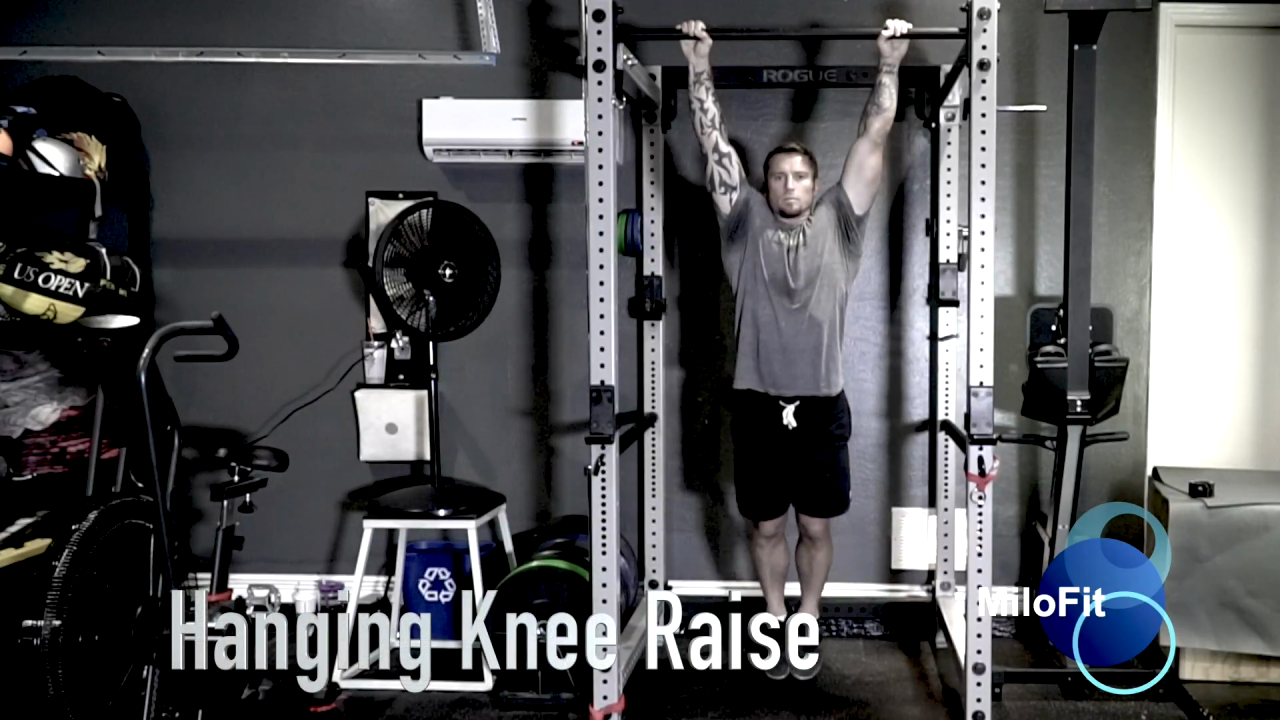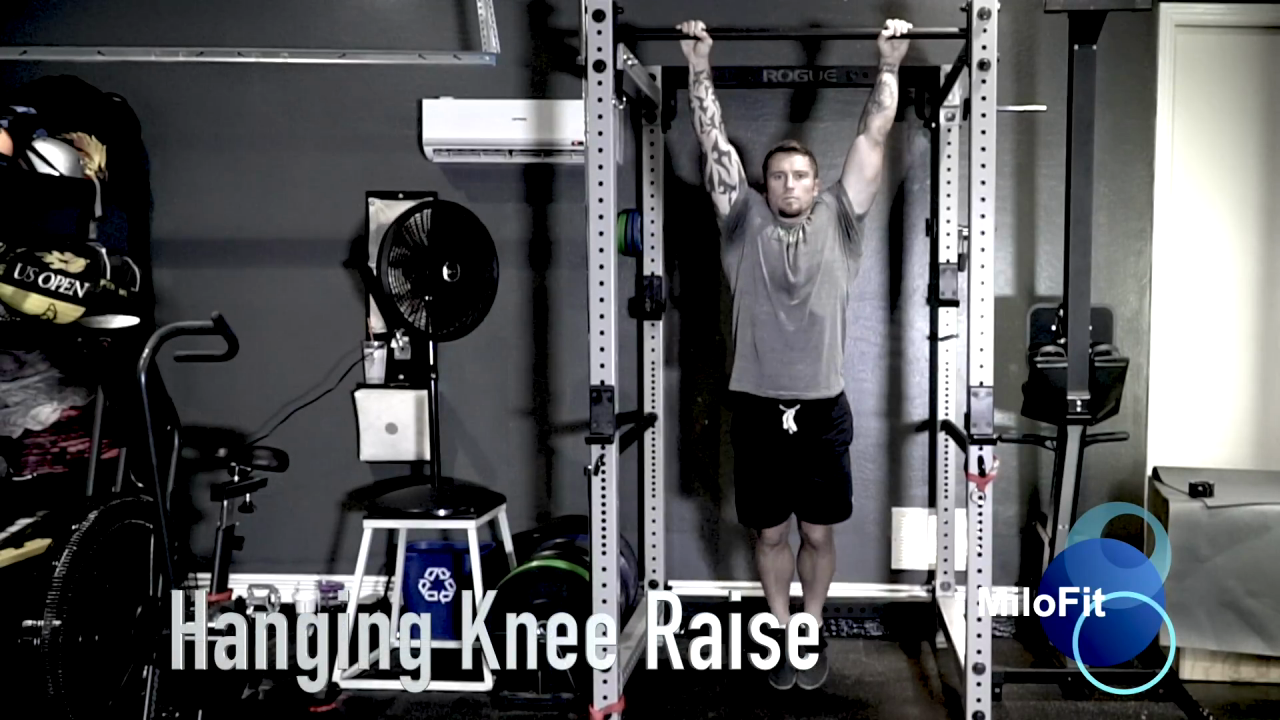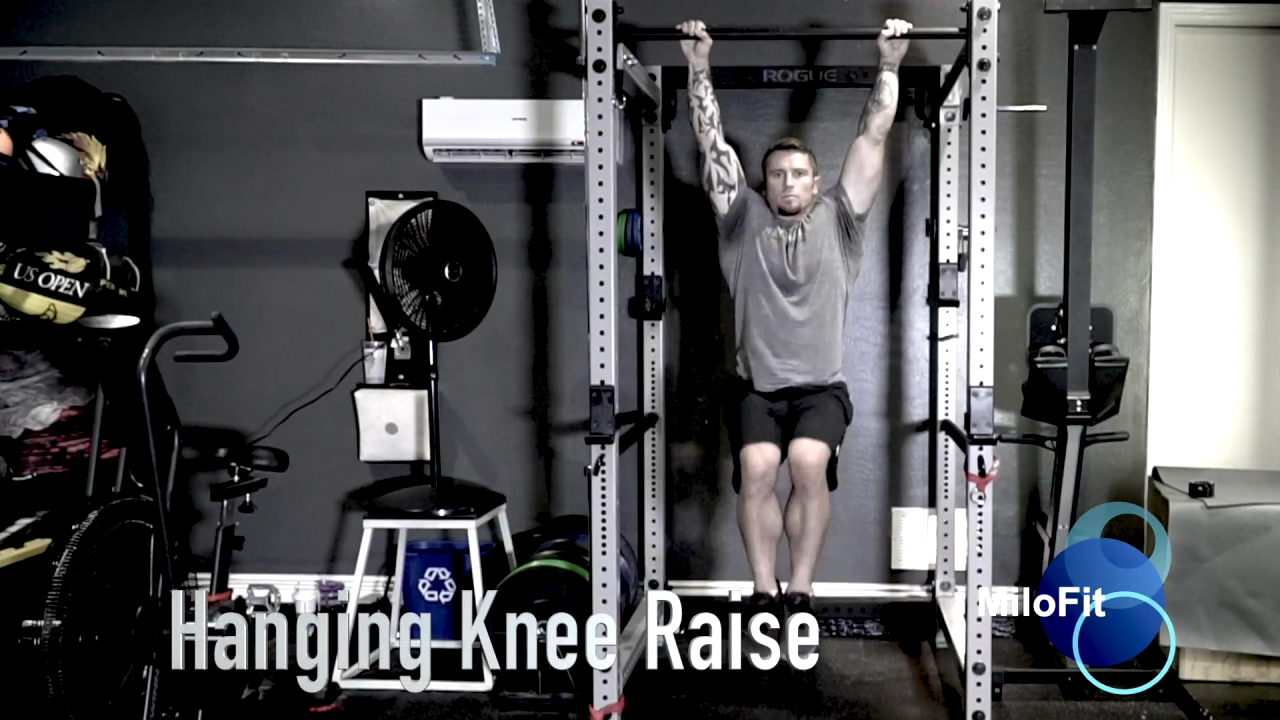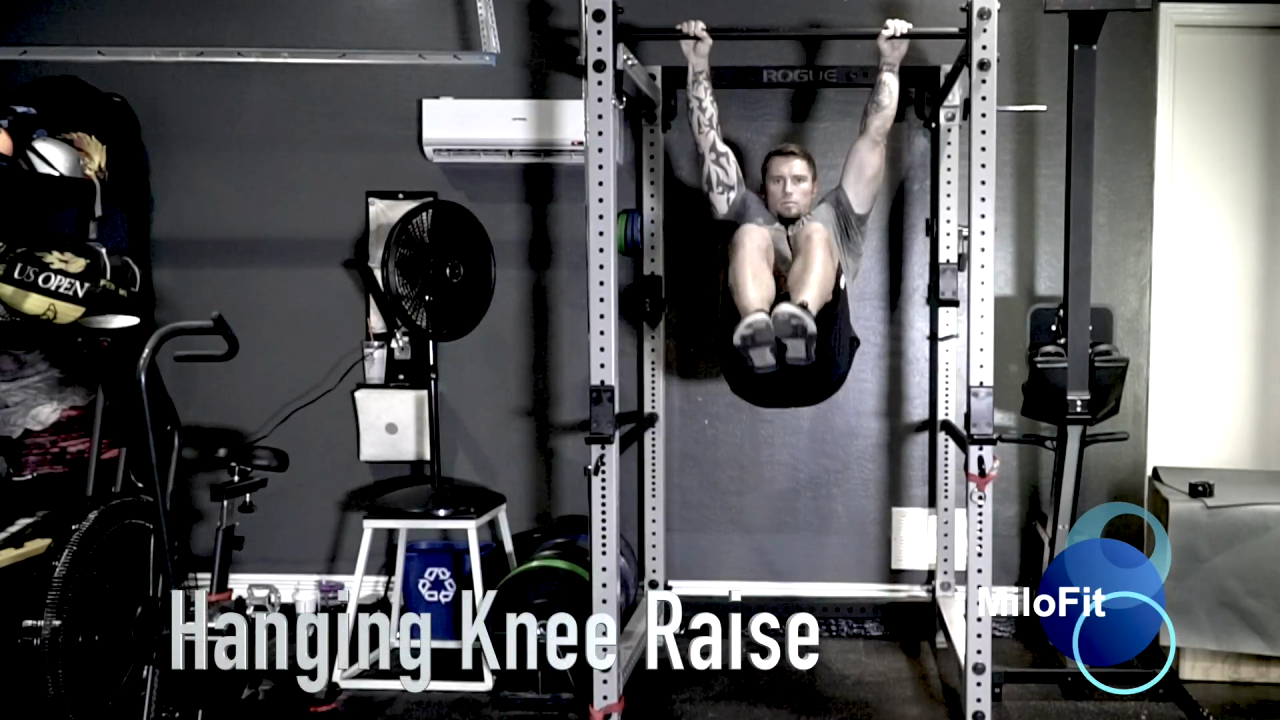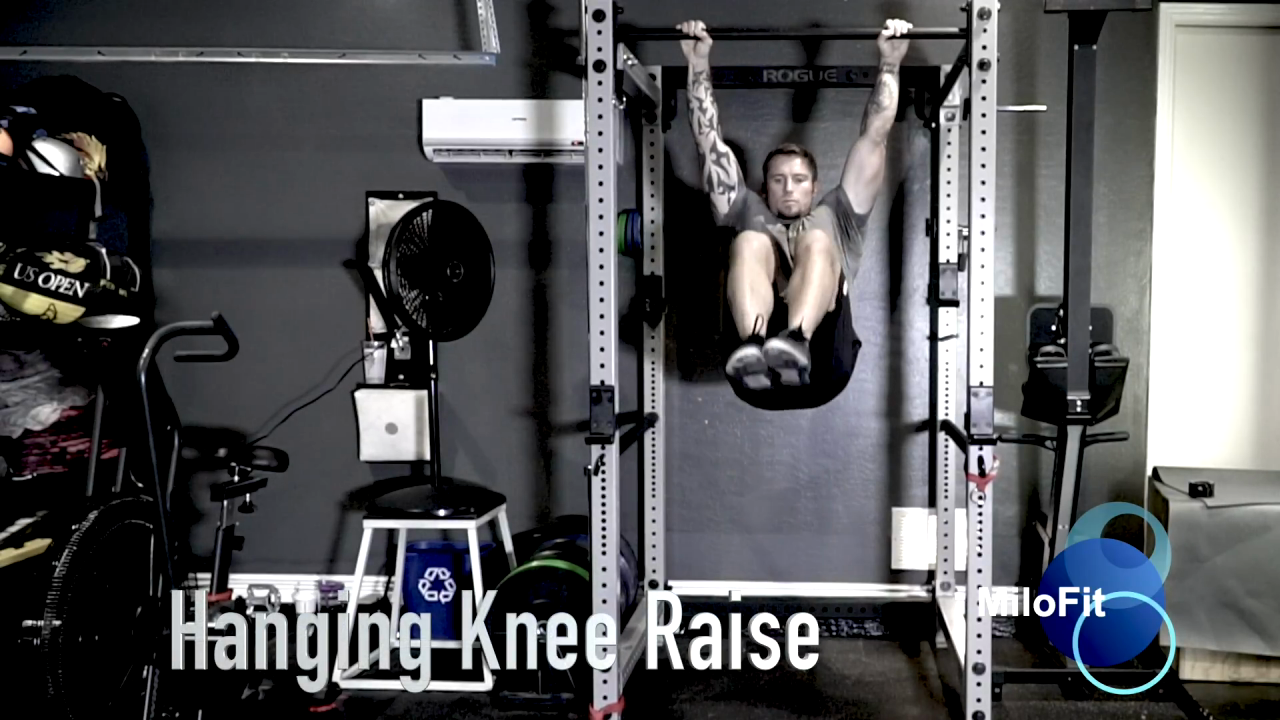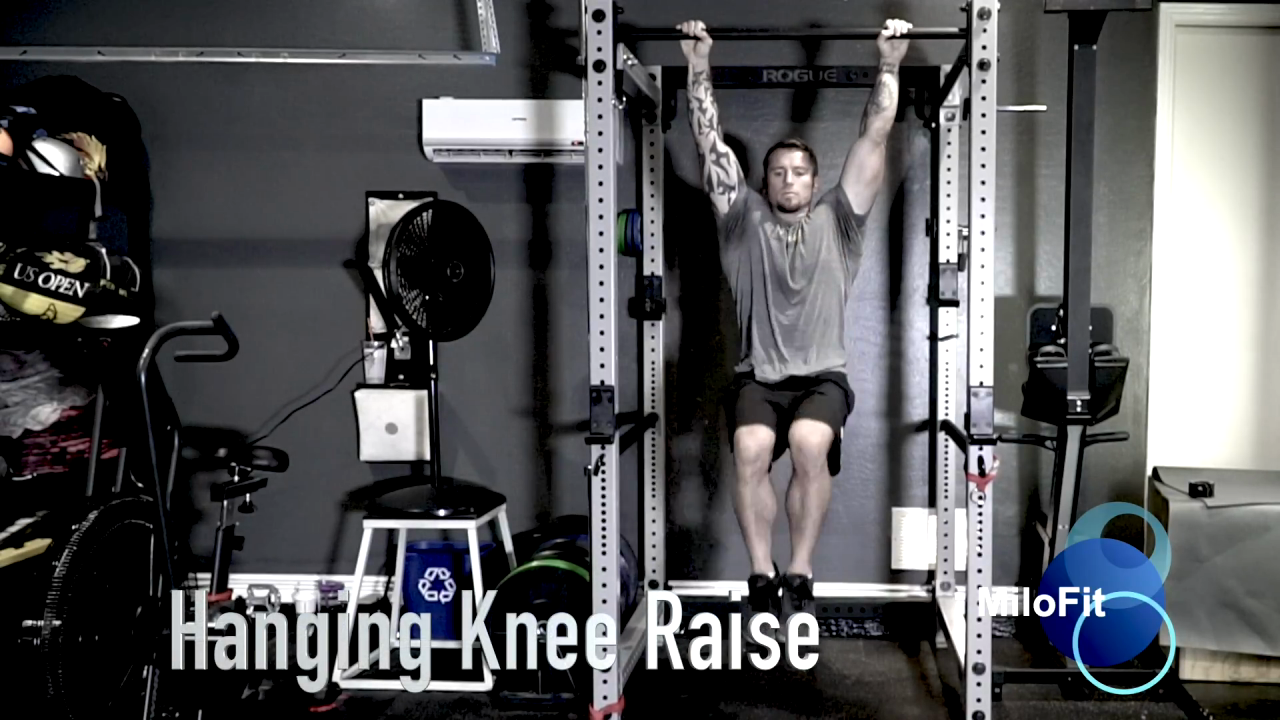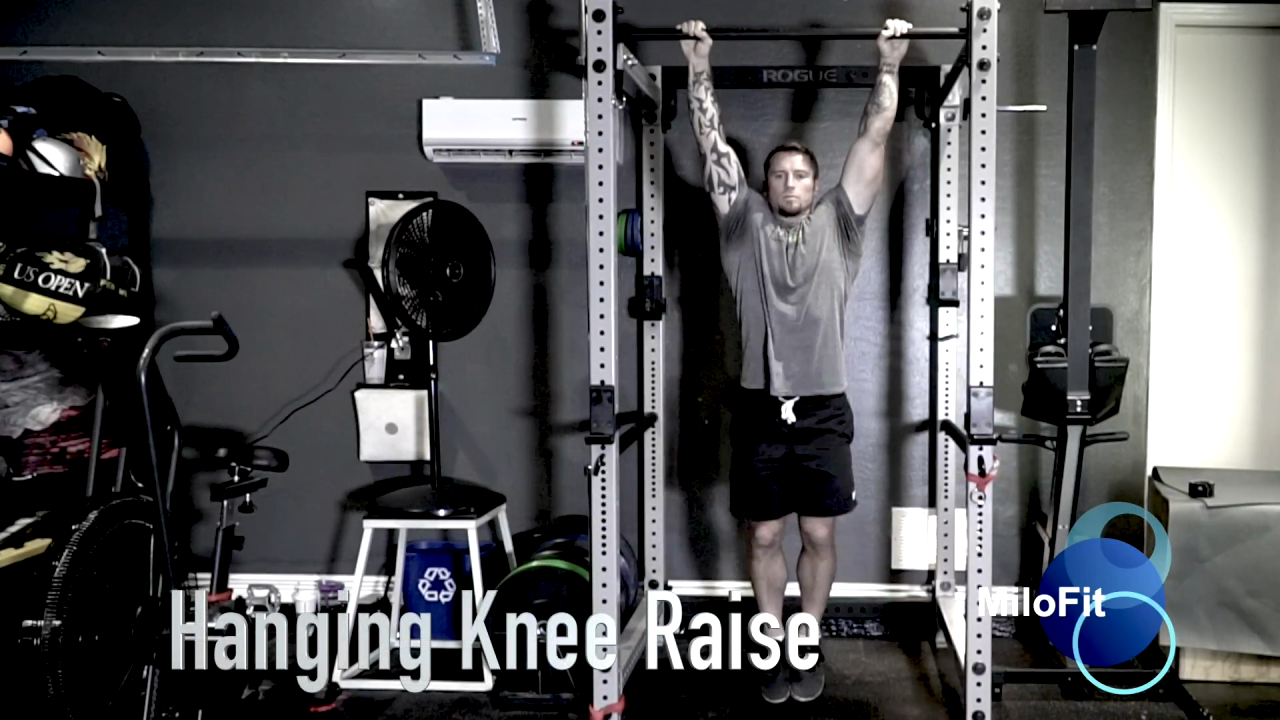
dt=0.4s
person 1, frame 1
left shoulder: (839, 220)
right shoulder: (745, 220)
left elbow: (872, 140)
right elbow: (715, 144)
left wrist: (889, 65)
right wrist: (700, 67)
left hip: (822, 407)
right hip: (758, 406)
left knee: (815, 527)
right knee: (766, 527)
left ankle: (807, 624)
right ankle: (776, 621)
person 1, frame 2
left shoulder: (838, 218)
right shoulder: (744, 219)
left elbow: (872, 139)
right elbow: (714, 144)
left wrist: (889, 64)
right wrist: (699, 67)
left hip: (823, 410)
right hip: (758, 410)
left knee: (818, 534)
right knee: (770, 534)
left ankle: (812, 630)
right ankle: (781, 631)
person 1, frame 3
left shoulder: (838, 217)
right shoulder: (743, 218)
left elbow: (871, 138)
right elbow: (712, 144)
left wrist: (889, 64)
right wrist: (699, 67)
left hip: (820, 390)
right hip: (758, 389)
left knee: (808, 463)
right knee: (757, 469)
left ankle: (800, 594)
right ankle: (765, 595)
person 1, frame 4
left shoulder: (837, 215)
right shoulder: (746, 209)
left elbow: (874, 137)
right elbow: (710, 142)
left wrist: (889, 64)
right wrist: (699, 64)
left hip: (823, 351)
right hip: (758, 343)
left knee: (815, 235)
right knee: (752, 234)
left ankle: (800, 323)
right ankle: (757, 328)
person 1, frame 5
left shoulder: (837, 215)
right shoulder: (747, 211)
left elbow: (873, 139)
right elbow: (710, 143)
left wrist: (890, 63)
right wrist: (698, 65)
left hip: (820, 357)
right hip: (758, 348)
left knee: (817, 244)
right knee: (750, 241)
left ankle: (796, 339)
right ankle: (753, 345)
person 1, frame 6
left shoulder: (838, 216)
right shoulder: (743, 217)
left elbow: (873, 138)
right elbow: (711, 145)
left wrist: (889, 64)
right wrist: (698, 66)
left hip: (821, 380)
right hip: (757, 379)
left knee: (810, 446)
right knee: (750, 451)
left ankle: (799, 580)
right ankle: (762, 583)
person 1, frame 7
left shoulder: (839, 218)
right shoulder: (744, 219)
left elbow: (873, 138)
right elbow: (712, 143)
left wrist: (888, 65)
right wrist: (699, 67)
left hip: (823, 409)
right hip: (759, 408)
left knee: (819, 536)
right knee: (764, 537)
left ankle: (808, 645)
right ankle: (774, 644)
